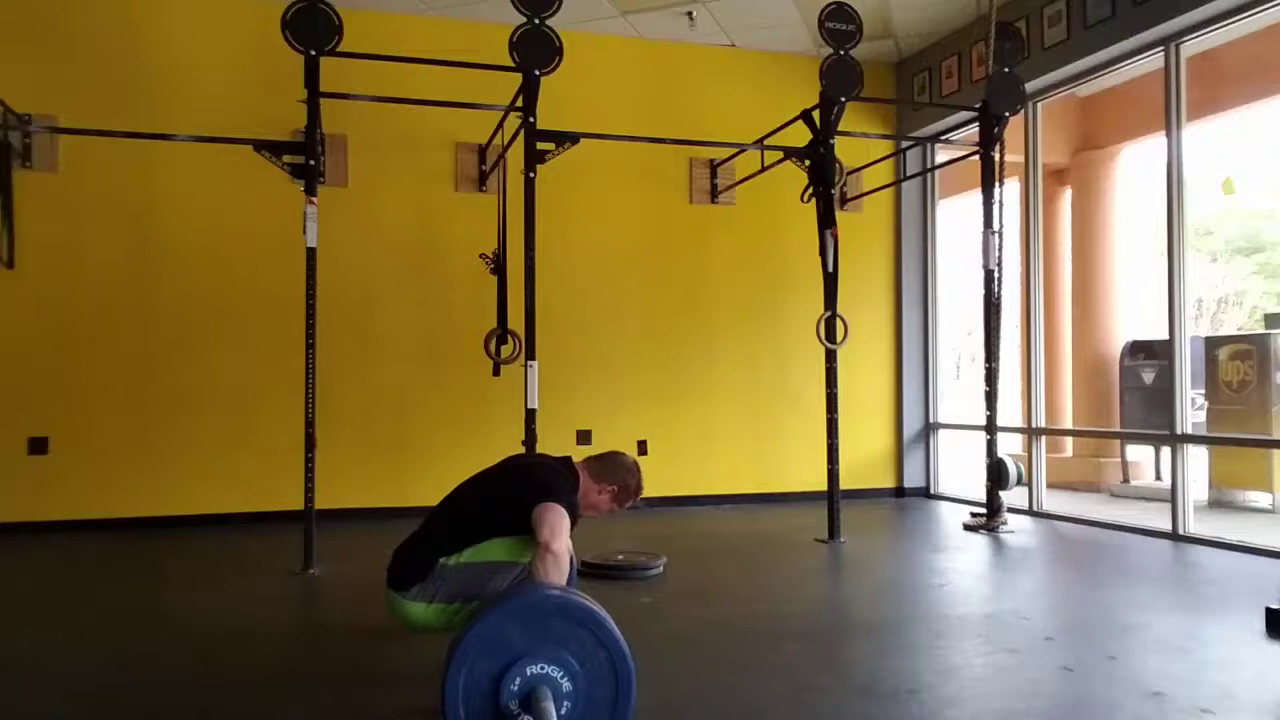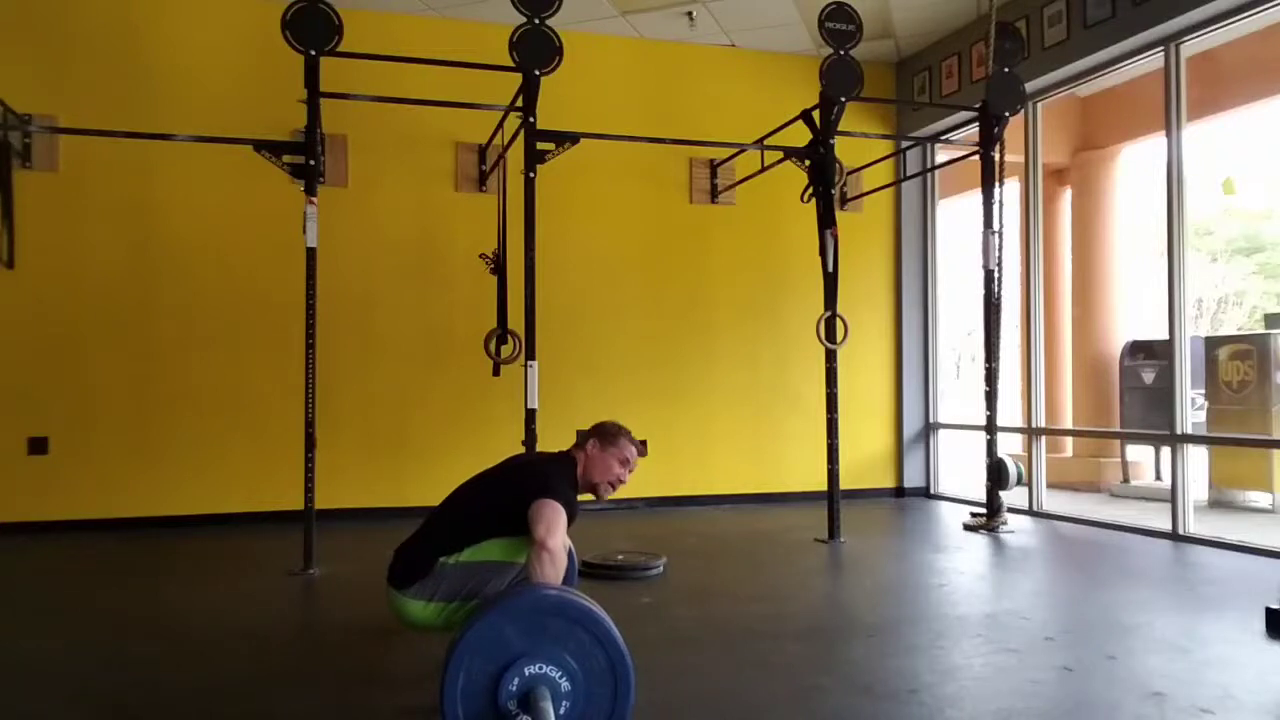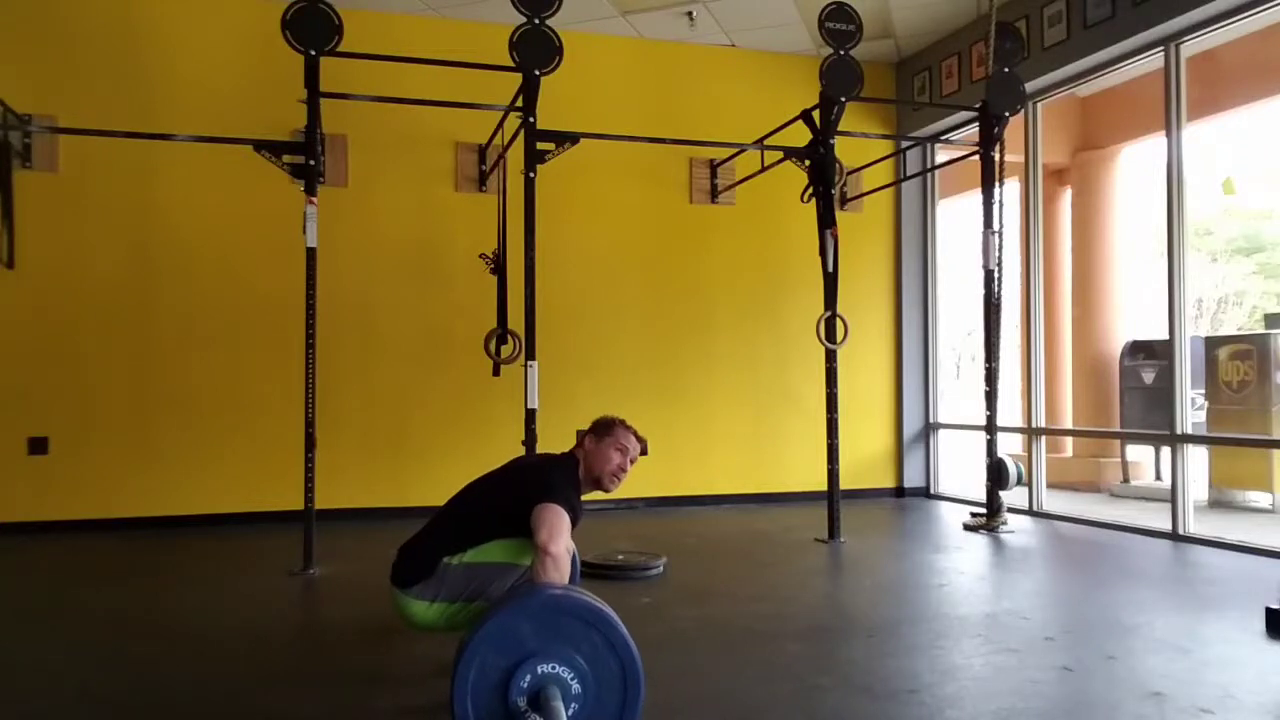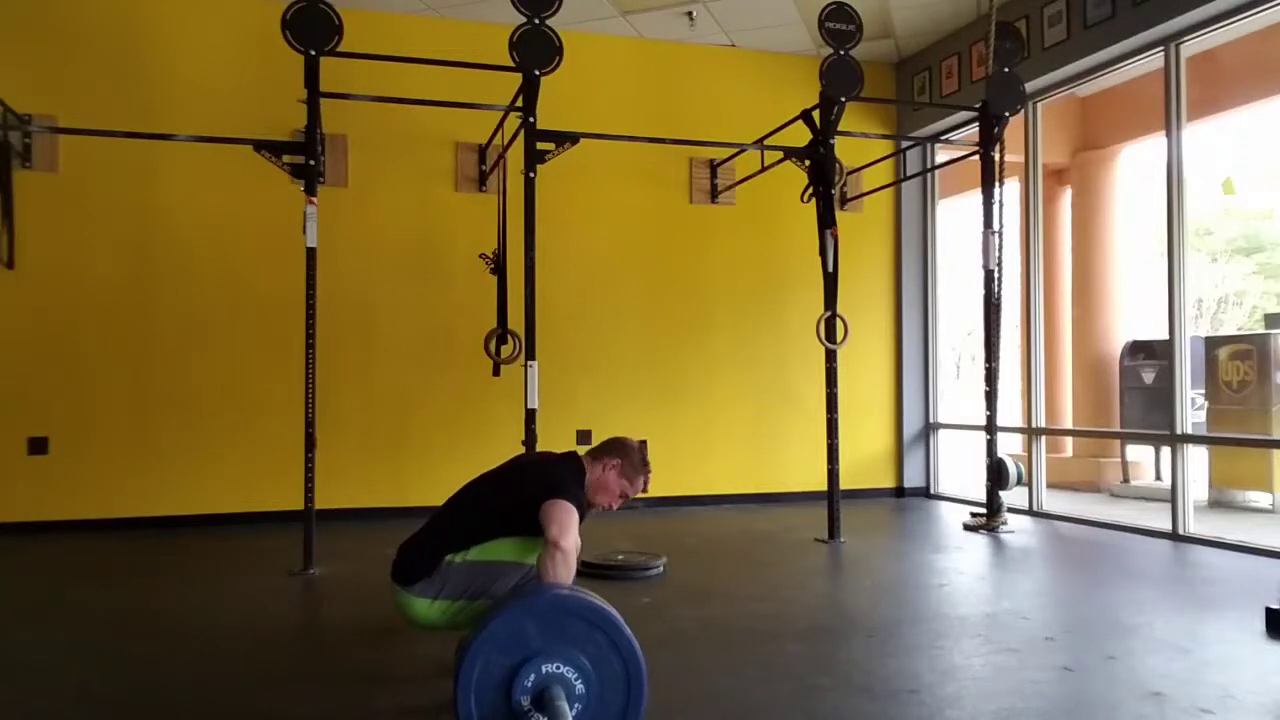
dt=0.5s
person 1, frame 1
left shoulder: (545, 471)
right shoulder: (559, 486)
right elbow: (553, 547)
left hip: (417, 578)
right hip: (422, 589)
right knee: (546, 557)
person 1, frame 2
left shoulder: (547, 468)
right shoulder: (557, 480)
right elbow: (548, 544)
left hip: (418, 580)
right hip: (423, 589)
right knee: (545, 556)
person 1, frame 3
left shoulder: (553, 471)
right shoulder: (561, 481)
right elbow: (551, 548)
left hip: (421, 582)
right hip: (426, 588)
right knee: (546, 556)
person 1, frame 4
left shoulder: (552, 467)
right shoulder: (566, 479)
right elbow: (562, 544)
left hip: (422, 573)
right hip: (428, 586)
right knee: (555, 554)
